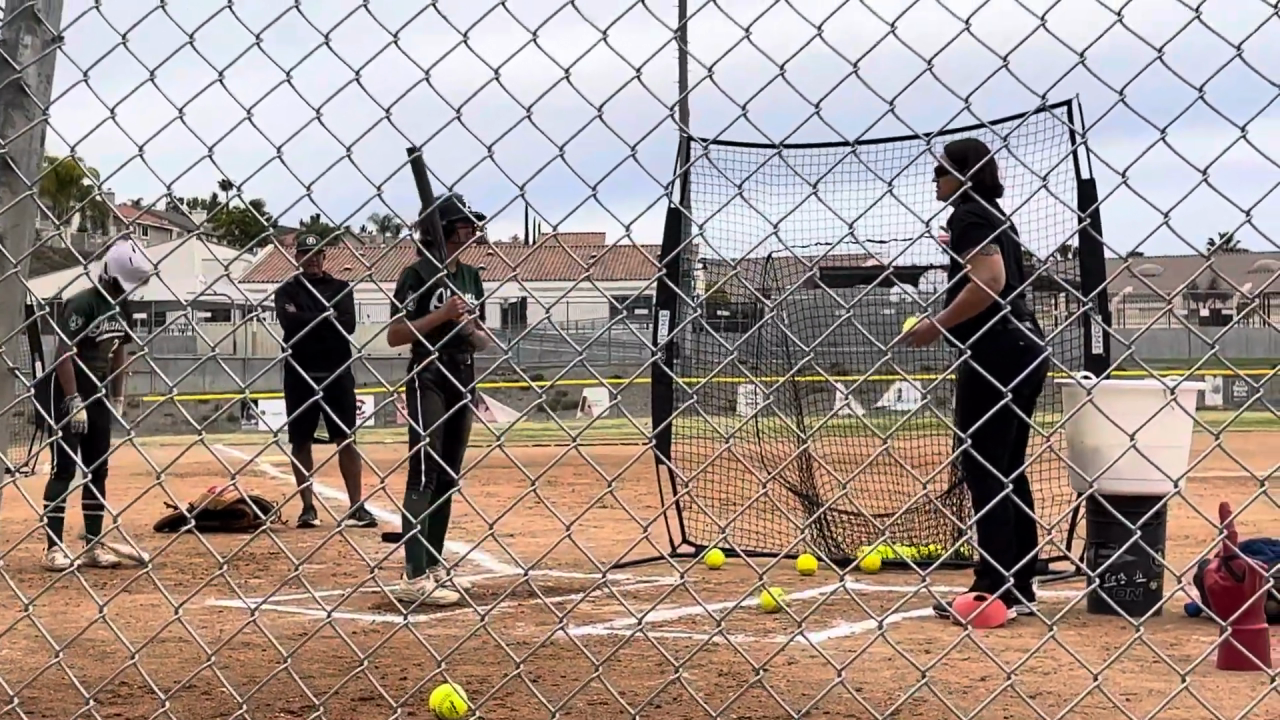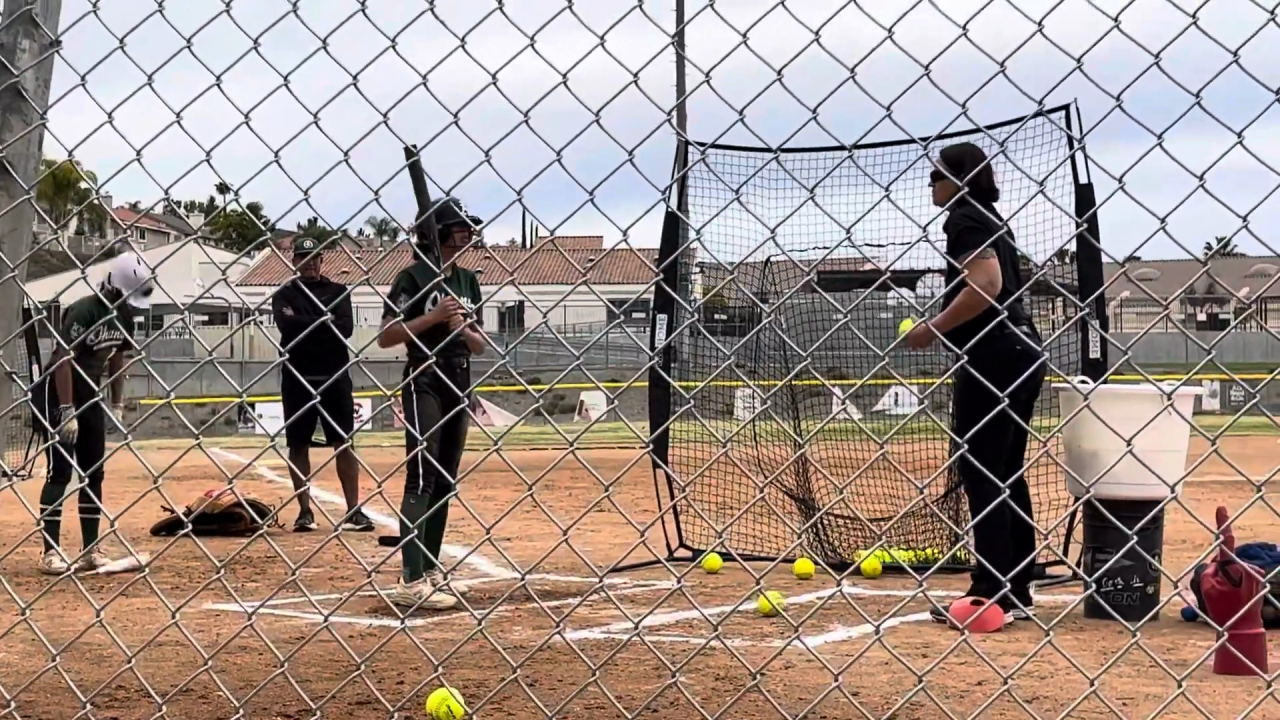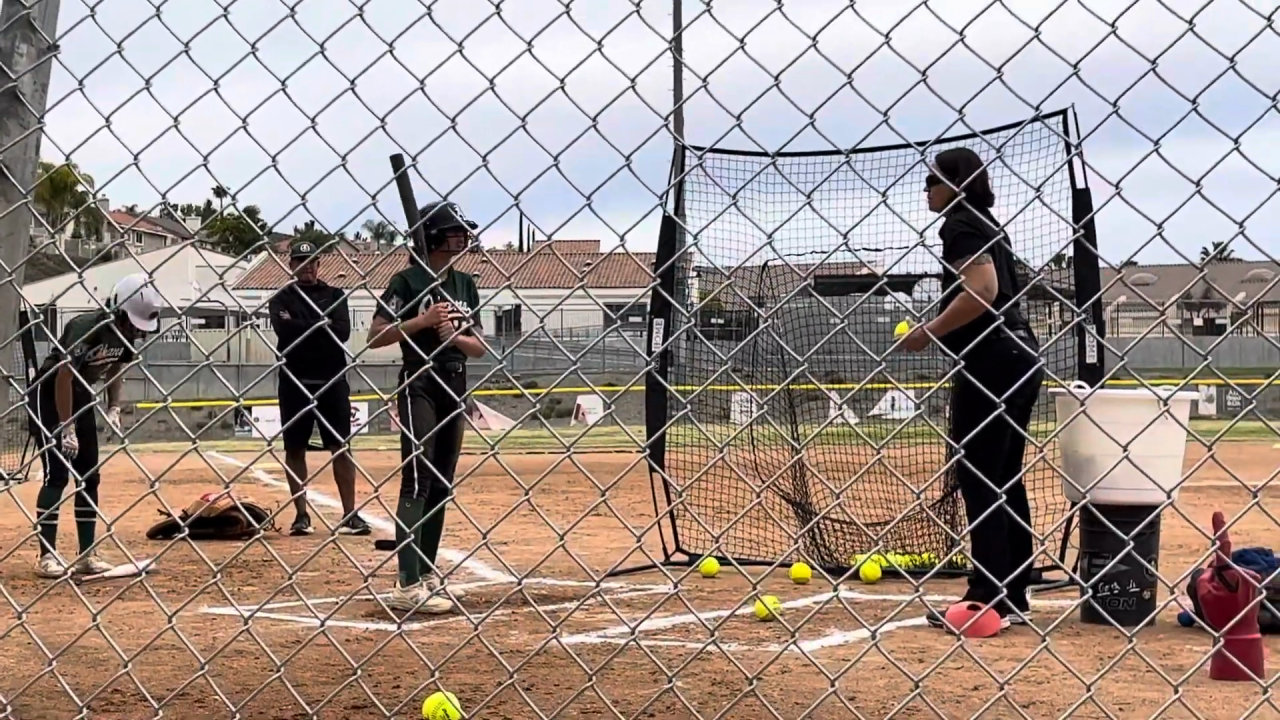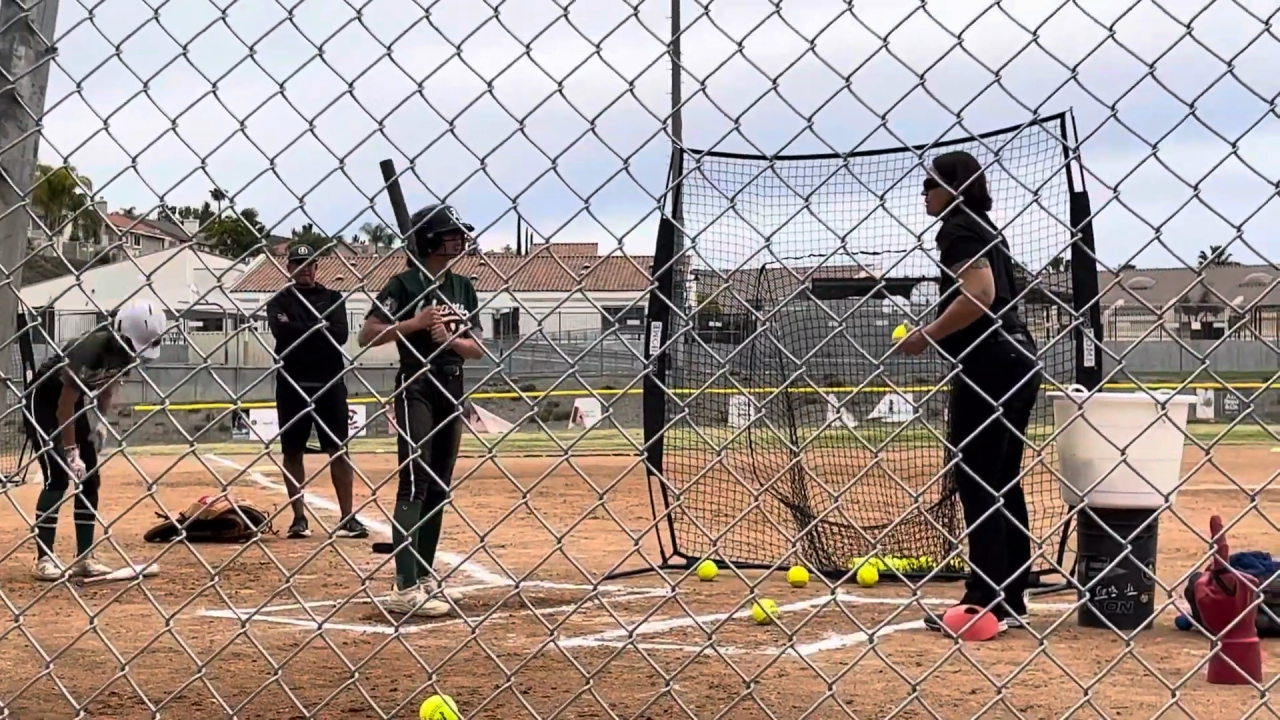
dt=0.1s
person 1, frame 1
left shoulder: (970, 214)
right shoulder: (994, 214)
left elbow: (990, 281)
left wrist: (937, 324)
left hip: (996, 350)
right hip: (1023, 347)
left knee: (983, 468)
right knee: (1008, 469)
left ankle: (995, 590)
right ankle: (1018, 586)
person 1, frame 2
left shoulder: (966, 218)
right shoulder: (991, 219)
left elbow: (987, 286)
left wrist: (933, 328)
left hip: (992, 355)
right hip: (1019, 351)
left knee: (979, 472)
right knee: (1006, 474)
left ankle: (991, 595)
right ankle: (1015, 591)
person 1, frame 3
left shoulder: (961, 224)
right shoulder: (986, 224)
left elbow: (982, 290)
left wrist: (929, 332)
left hip: (990, 359)
right hip: (1016, 356)
left knee: (977, 477)
right knee: (1003, 479)
left ankle: (988, 600)
right ankle: (1012, 596)
person 1, frame 4
left shoulder: (958, 228)
right shoulder: (984, 228)
left elbow: (979, 295)
left wrist: (926, 336)
left hip: (988, 364)
right hip: (1014, 360)
left knee: (975, 481)
right knee: (1002, 483)
left ankle: (985, 604)
right ankle: (1010, 600)
person 2, frame 1
left shoulder: (471, 277)
right shoulder: (418, 273)
left elbow: (483, 341)
right elbow: (394, 336)
left wrist: (470, 326)
right wrist: (442, 315)
left hip: (462, 379)
right hip: (427, 379)
left knee: (449, 478)
right knee: (424, 476)
left ankle: (434, 565)
right ankle: (413, 578)
person 2, frame 2
left shoulder: (468, 280)
right shoulder: (413, 277)
left elbow: (480, 345)
right elbow: (385, 337)
left wrist: (465, 329)
right wrist: (434, 316)
left hip: (459, 383)
right hip: (423, 383)
left knee: (445, 482)
right knee: (421, 481)
left ankle: (430, 570)
right ankle: (410, 582)
person 2, frame 3
left shoulder: (464, 284)
right shoulder: (408, 281)
left elbow: (479, 346)
right elbow: (375, 337)
left wrist: (455, 335)
right wrist: (421, 321)
left hip: (455, 387)
right hip: (419, 386)
left knee: (442, 485)
right knee: (417, 484)
left ankle: (427, 573)
right ankle: (407, 585)
person 2, frame 4
left shoulder: (462, 287)
right shoulder: (404, 283)
left elbow: (478, 348)
right elbow: (367, 336)
left wrist: (450, 339)
right wrist: (414, 323)
left hip: (452, 390)
right hip: (417, 389)
left knee: (439, 489)
right knee: (414, 487)
left ankle: (424, 577)
right ankle: (404, 588)
person 3, frame 1
left shoulder: (122, 308)
right shoulder: (82, 303)
right elbow: (64, 356)
left wrist: (117, 398)
right wrist: (73, 403)
left hip: (95, 392)
right hip: (64, 391)
left knee: (97, 469)
right knee: (65, 468)
left ankle: (94, 547)
right ankle: (53, 549)
person 3, frame 2
left shoulder: (124, 316)
right shoulder: (83, 311)
right elbow: (62, 362)
left wrist: (117, 404)
right wrist: (66, 412)
left hip: (90, 397)
right hip: (57, 395)
left knee: (93, 473)
right knee: (60, 471)
left ankle: (91, 550)
right ankle: (50, 552)
person 3, frame 3
left shoulder: (126, 332)
right shoulder: (86, 326)
right elbow: (63, 377)
left wrist: (114, 409)
right wrist: (66, 429)
left hip: (81, 401)
right hip: (49, 398)
left knee: (89, 475)
right knee: (57, 474)
left ankle: (86, 555)
right ankle: (46, 556)
person 3, frame 4
left shoulder: (124, 350)
right shoulder: (89, 349)
right elbow: (66, 400)
left wrist: (103, 417)
right wrist: (70, 451)
left hip: (76, 411)
right hip: (43, 403)
left knee: (90, 479)
right knee: (58, 478)
left ankle: (84, 557)
right ankle: (44, 559)
person 4, frame 1
left shoulder: (341, 288)
right shoulder: (287, 291)
left elbow: (348, 325)
right elbow: (290, 322)
left wrist: (309, 322)
right wrist: (327, 319)
left hip: (336, 373)
right hip: (300, 374)
left knee: (347, 440)
right knee: (300, 442)
left ankle: (356, 507)
right ankle: (308, 507)
person 4, frame 2
left shoulder: (338, 291)
right shoulder: (284, 294)
left elbow: (345, 328)
right elbow: (288, 326)
left wrist: (306, 325)
right wrist: (325, 322)
left hip: (334, 376)
right hip: (298, 378)
left knee: (344, 443)
right knee: (298, 445)
left ankle: (353, 511)
right ankle: (305, 511)
person 4, frame 3
left shoulder: (335, 295)
right shoulder: (281, 298)
left elbow: (343, 331)
right elbow: (284, 329)
left wrist: (303, 329)
right wrist: (322, 326)
left hip: (331, 380)
right hip: (295, 382)
left knee: (341, 447)
right knee: (294, 449)
left ankle: (350, 515)
right ankle: (301, 514)
person 4, frame 4
left shoulder: (333, 298)
right shoulder: (279, 301)
left elbow: (341, 334)
right elbow: (282, 331)
left wrist: (301, 331)
right wrist: (320, 328)
left hip: (329, 383)
right hip: (293, 385)
left knee: (339, 450)
right knee: (292, 452)
left ankle: (347, 517)
right ankle: (299, 517)
